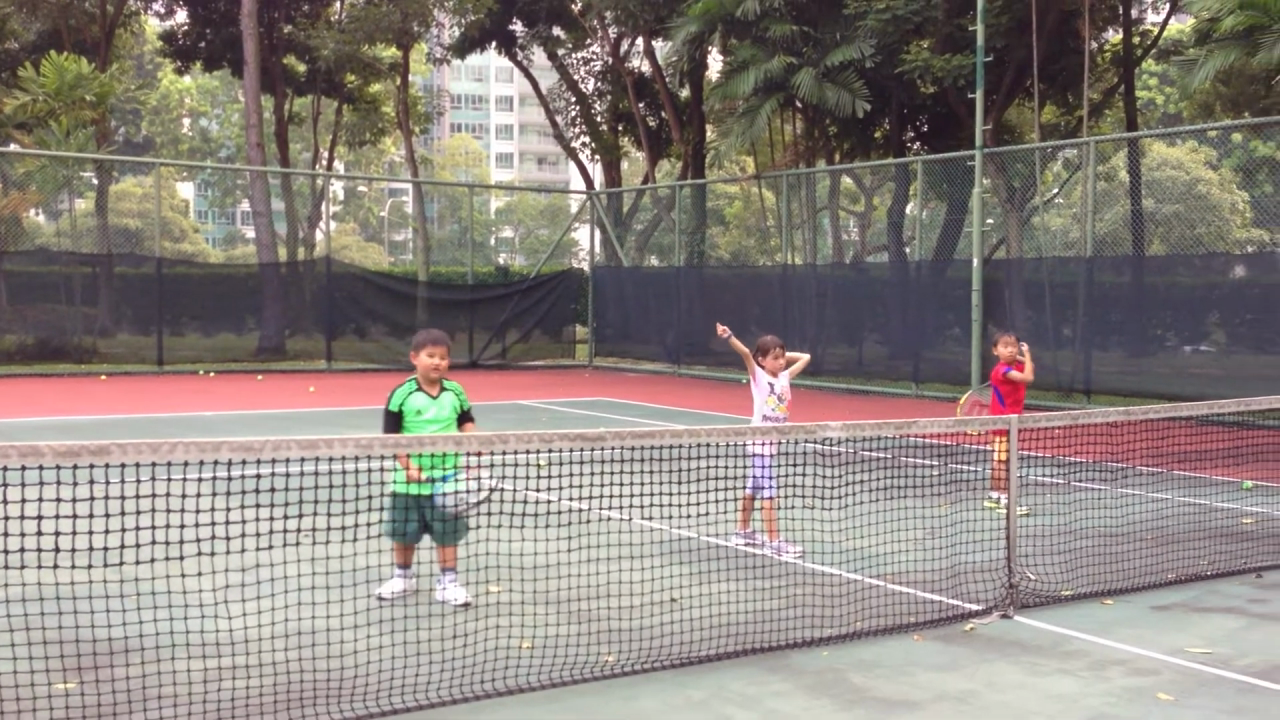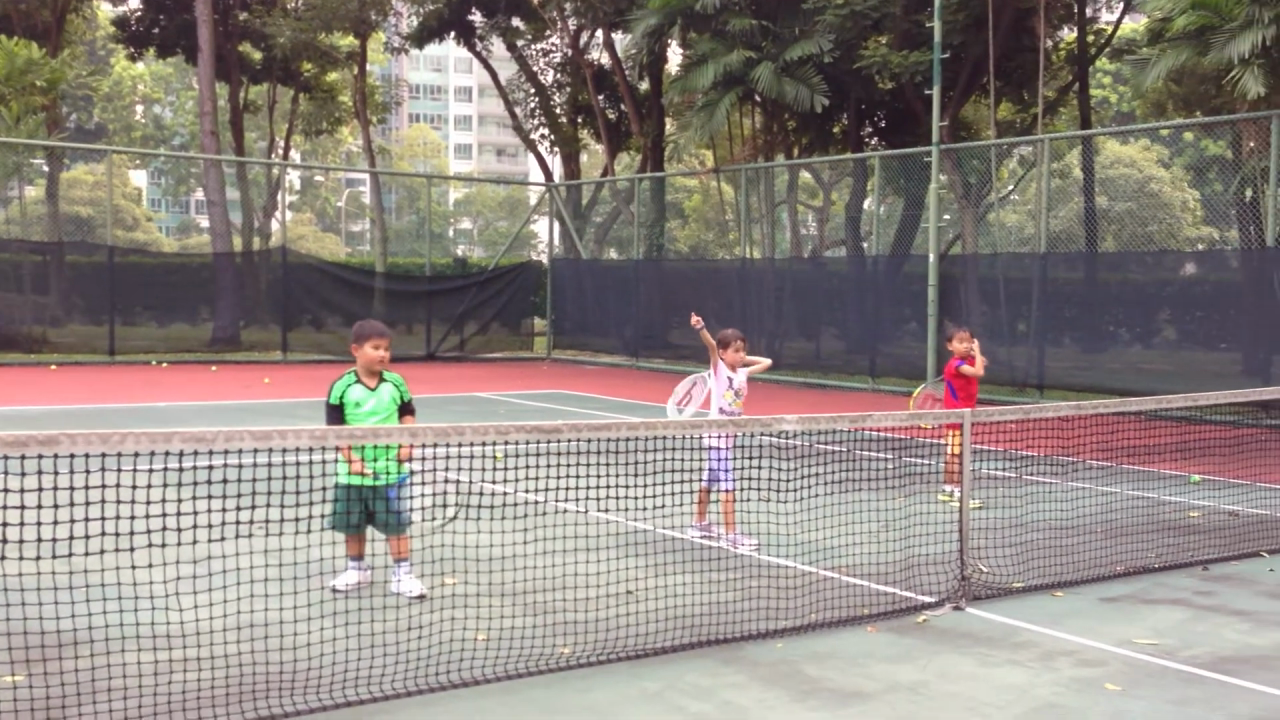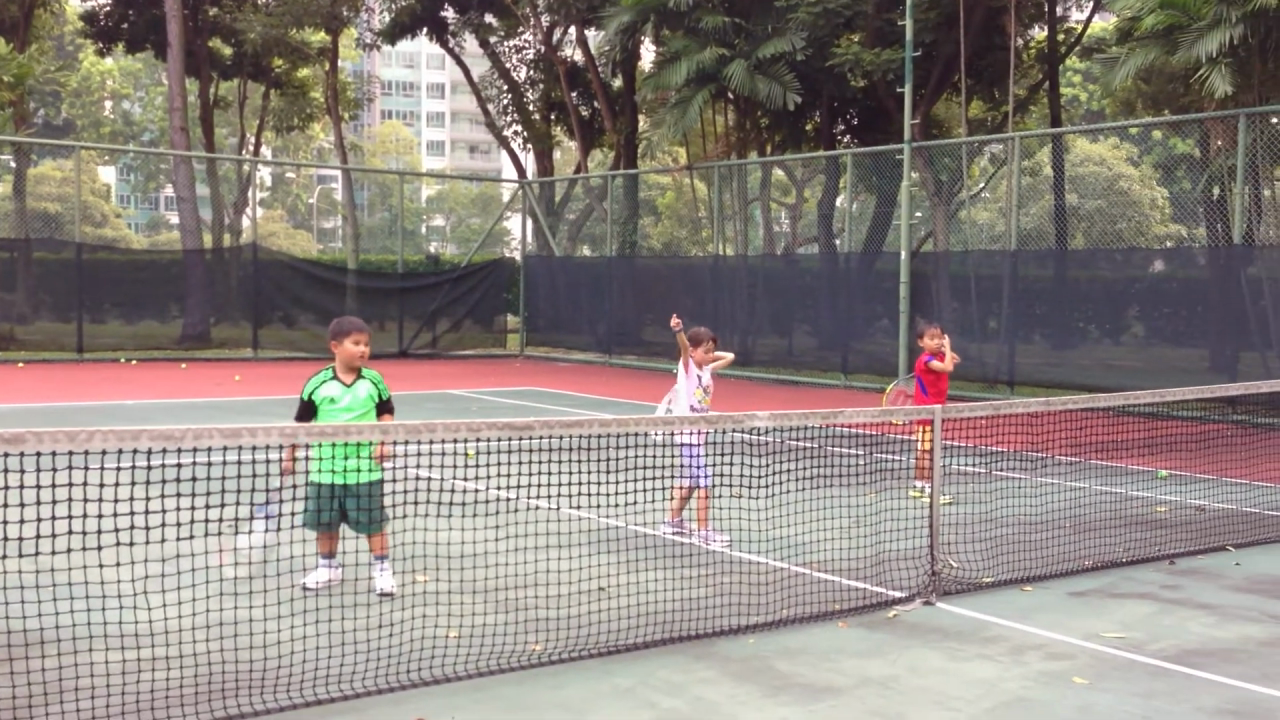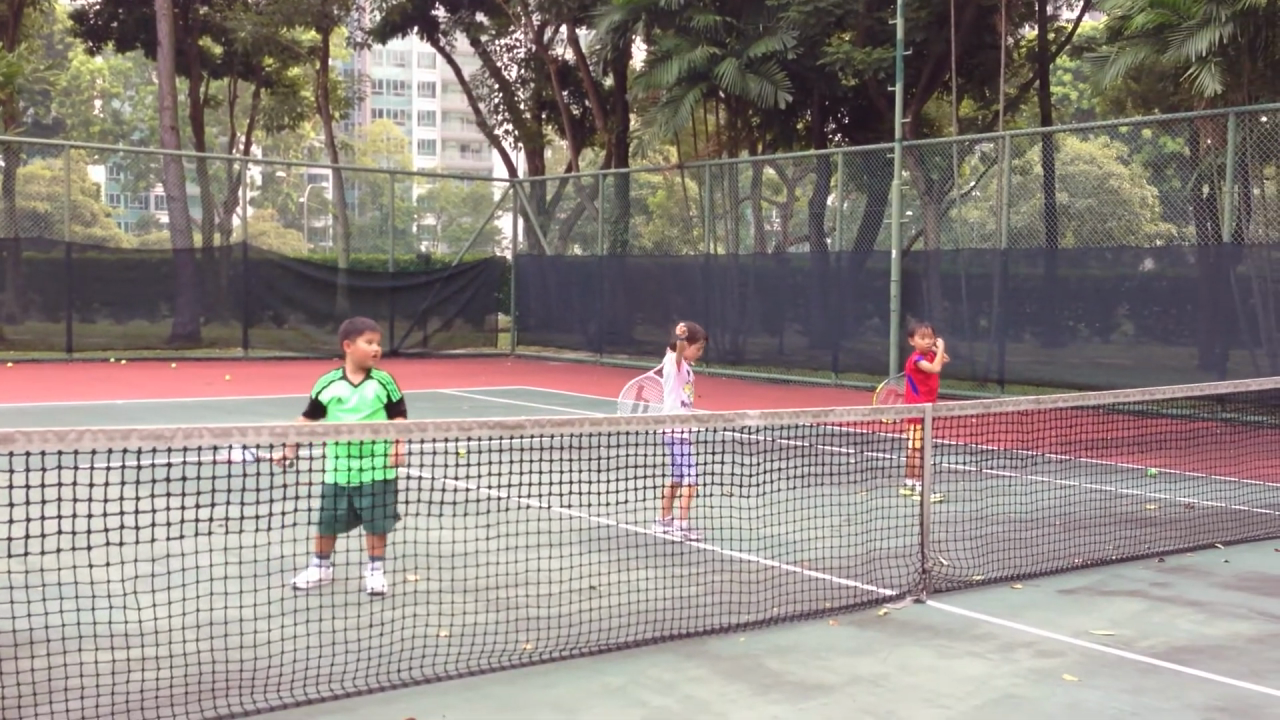
dt=0.3s
person 1, frame 1
left shoulder: (455, 392)
right shoulder: (401, 394)
left elbow: (466, 421)
right elbow: (392, 435)
right wrist: (407, 465)
left hip: (446, 477)
right hip: (409, 479)
left knee: (447, 532)
right knee: (403, 533)
left ankle: (448, 582)
right ankle: (403, 577)
person 1, frame 2
left shoulder: (396, 383)
right shoulder: (341, 387)
left elbow: (407, 415)
right elbow: (335, 429)
left wrist: (406, 443)
right wrist: (351, 460)
left hip: (389, 469)
right hip: (355, 470)
left knee: (396, 522)
right knee: (352, 524)
left ankle: (403, 574)
right ankle: (357, 569)
person 1, frame 3
left shoulder: (374, 380)
right shoulder: (317, 383)
left elbow: (386, 414)
right elbow: (301, 422)
left wrist: (383, 442)
right wrist: (290, 456)
left hip: (365, 467)
right hip: (327, 468)
left knee: (373, 520)
right knee: (325, 522)
left ankle: (382, 570)
right ankle: (328, 567)
person 1, frame 4
left shoulder: (384, 382)
right shoulder: (327, 384)
left elbow: (398, 417)
right elbow: (309, 418)
left wrist: (398, 447)
right wrist: (290, 448)
left hip: (376, 468)
right hip: (338, 468)
left knee: (376, 523)
right knee: (328, 521)
left ankle: (375, 570)
right ankle: (321, 567)
person 2, frame 1
left shoulder: (785, 377)
right shoulder: (758, 377)
left elbow: (805, 357)
right elbow: (746, 354)
left wrist: (785, 356)
right wrist: (729, 336)
left hip: (772, 441)
right hip: (761, 440)
left knee: (754, 487)
right knee: (768, 491)
left ankle: (743, 532)
right ankle: (774, 541)
person 2, frame 2
left shoulder: (742, 373)
right shoulder: (718, 370)
left elbow: (767, 362)
right elbow: (712, 347)
left wrist: (743, 359)
right wrist: (701, 328)
left hip: (727, 434)
right hip: (717, 434)
left knee: (709, 481)
right knee: (727, 484)
left ankle: (700, 524)
right ankle: (731, 534)
person 2, frame 3
left shoulder: (706, 370)
right shoulder: (687, 367)
left elbow: (729, 357)
right elbow: (683, 347)
left wrist: (709, 355)
right wrist: (678, 330)
left hip: (697, 431)
right hip: (688, 431)
left knee: (688, 480)
right knee: (702, 481)
left ankle: (673, 521)
right ankle: (703, 531)
person 2, frame 4
left shoulder: (683, 363)
right shoulder: (676, 361)
left elbow: (696, 353)
right elbow: (679, 349)
right wrist: (680, 336)
left hip: (673, 427)
right hip: (678, 427)
left knee: (676, 476)
right knee: (688, 477)
left ankle: (665, 520)
right ankle: (681, 524)
person 3, frame 1
left shoulder: (1014, 367)
right shoulder: (1003, 370)
left elbow: (1029, 368)
right elbow: (1029, 377)
left wrist: (1020, 357)
right wrist: (1028, 355)
left knee: (999, 461)
right knee: (1002, 461)
left ankle: (994, 496)
right ankle: (1004, 500)
person 3, frame 2
left shoulder: (966, 361)
right shoulder: (956, 364)
left elbow: (983, 362)
right elbow: (979, 372)
left wrist: (974, 353)
right wrist: (977, 351)
left knee: (952, 454)
right knee: (956, 454)
left ankle: (948, 489)
right ankle: (957, 493)
person 3, frame 3
left shoulder: (938, 357)
right shoulder: (926, 359)
left elbow: (955, 360)
right elbow: (948, 368)
left wrist: (945, 349)
right wrist: (947, 347)
left knee: (923, 450)
right knee: (927, 451)
left ankle: (918, 485)
right ankle: (928, 489)
person 3, frame 4
left shoulder: (929, 357)
right shoulder: (916, 359)
left elbow: (945, 359)
right elbow: (936, 369)
left wrist: (936, 349)
right wrist: (941, 348)
left knee: (914, 448)
right knee: (917, 448)
left ankle: (909, 483)
right ankle: (919, 487)
